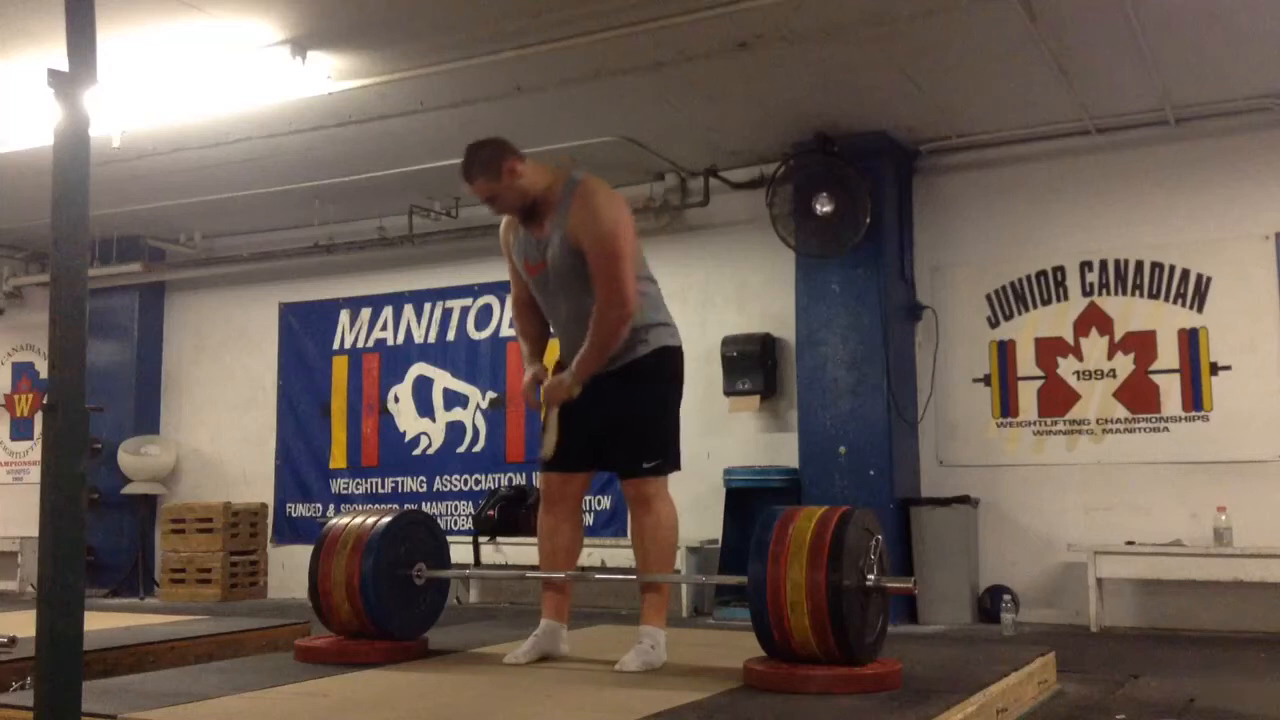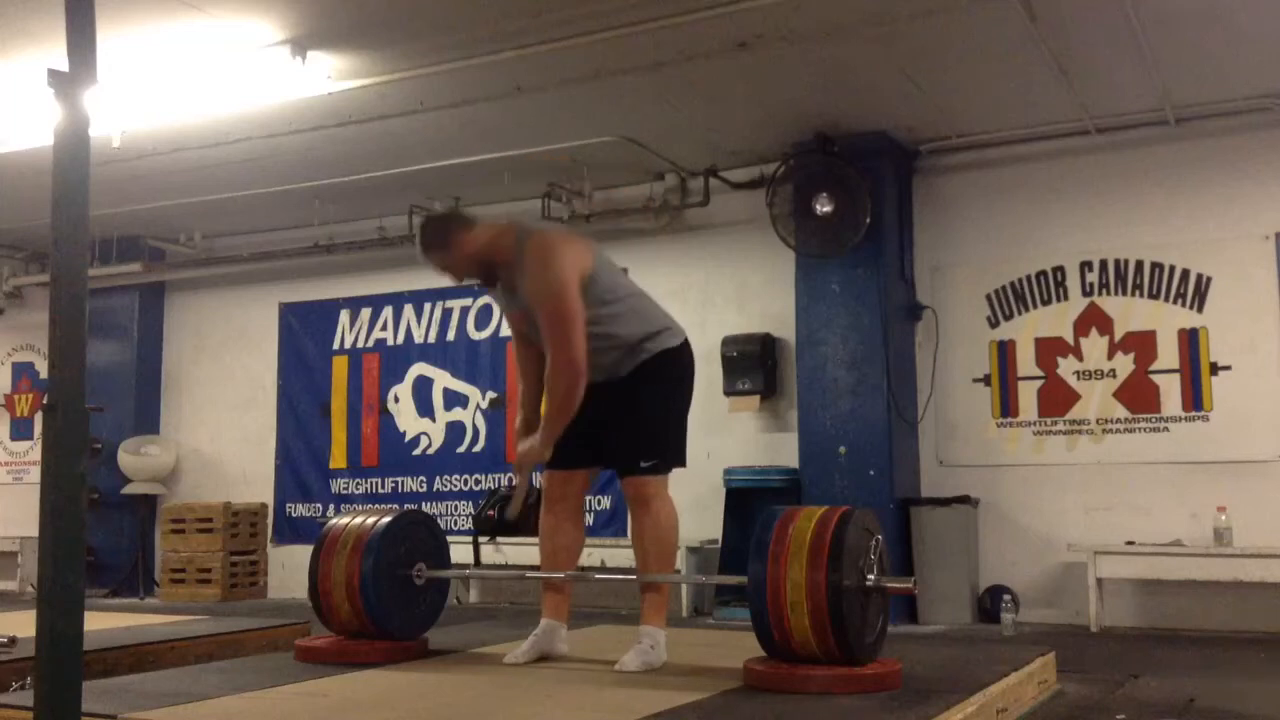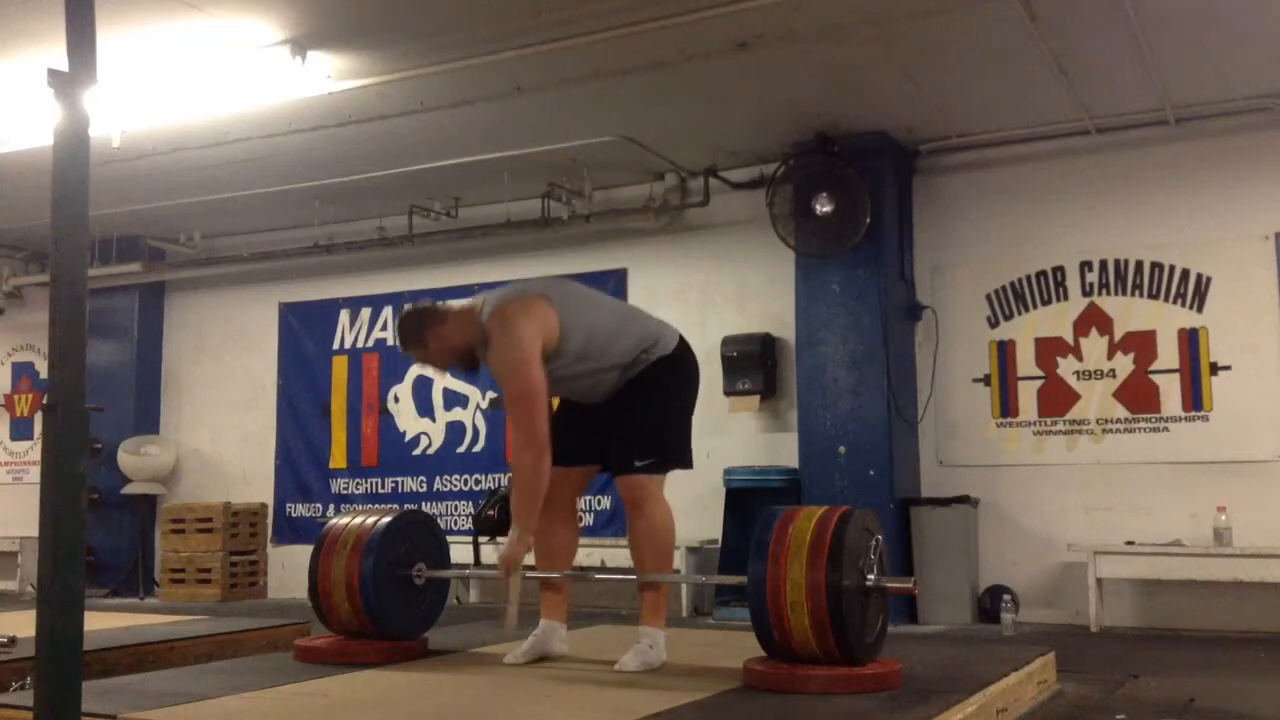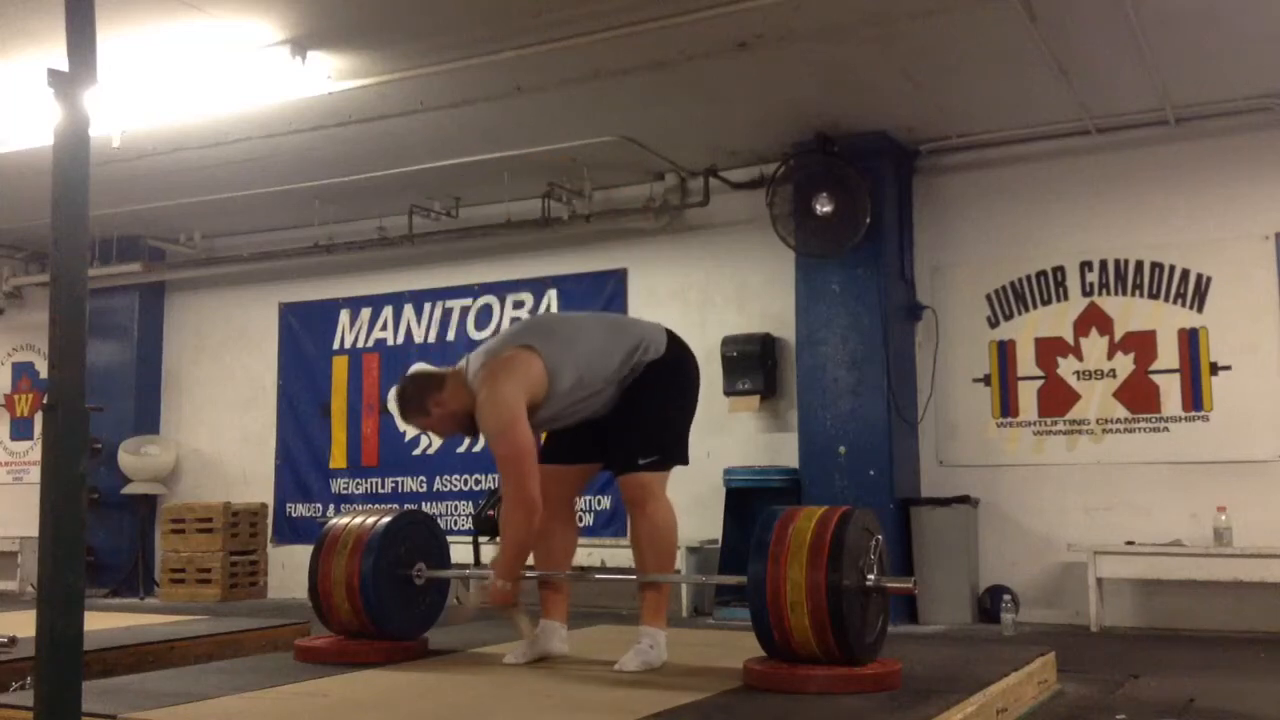
dt=0.3s
person 1, frame 1
left shoulder: (592, 206)
right shoulder: (513, 229)
left elbow: (620, 304)
right elbow: (524, 301)
left wrist: (574, 377)
right wrist: (534, 361)
left hip: (643, 360)
right hip: (578, 372)
left knee: (643, 489)
right knee: (557, 492)
left ankle: (652, 633)
right ankle: (552, 628)
person 1, frame 2
left shoulder: (542, 259)
right shoulder: (499, 269)
left elbow: (568, 363)
right elbow: (529, 344)
left wrist: (543, 443)
right wrist: (528, 414)
left hip: (654, 361)
right hip: (600, 375)
left knee: (643, 487)
right knee: (560, 490)
left ankle: (652, 635)
right ankle: (553, 628)
person 1, frame 3
left shoulder: (508, 331)
right shoulder: (485, 328)
left elbow: (535, 442)
left wrist: (520, 536)
right wrist: (522, 478)
left hip: (656, 367)
right hip: (600, 385)
left knee: (638, 490)
right knee: (553, 491)
left ankle: (652, 636)
right ankle: (551, 628)
person 1, frame 4
left shoulder: (494, 394)
right shoulder: (478, 377)
left elbow: (523, 502)
left wrist: (503, 579)
right wrist: (509, 564)
left hip: (657, 367)
right hip: (605, 387)
left knee: (640, 489)
right knee: (550, 490)
left ankle: (653, 636)
right ankle: (551, 629)
